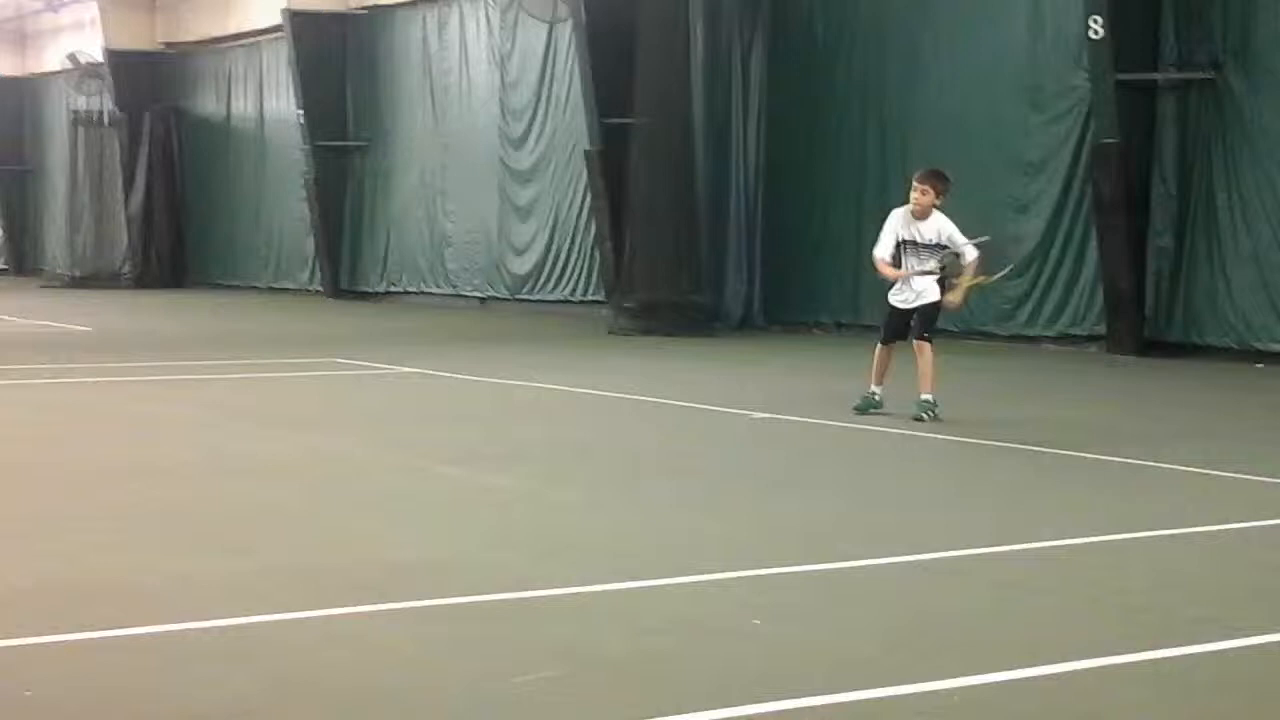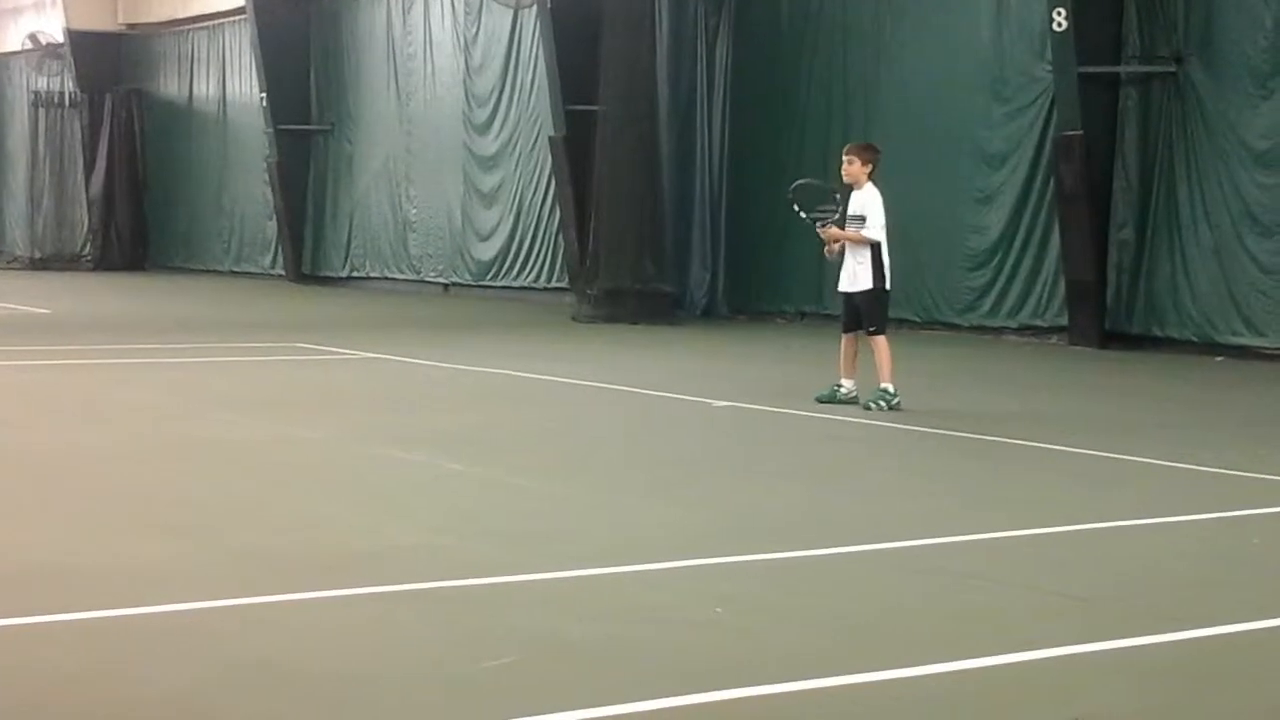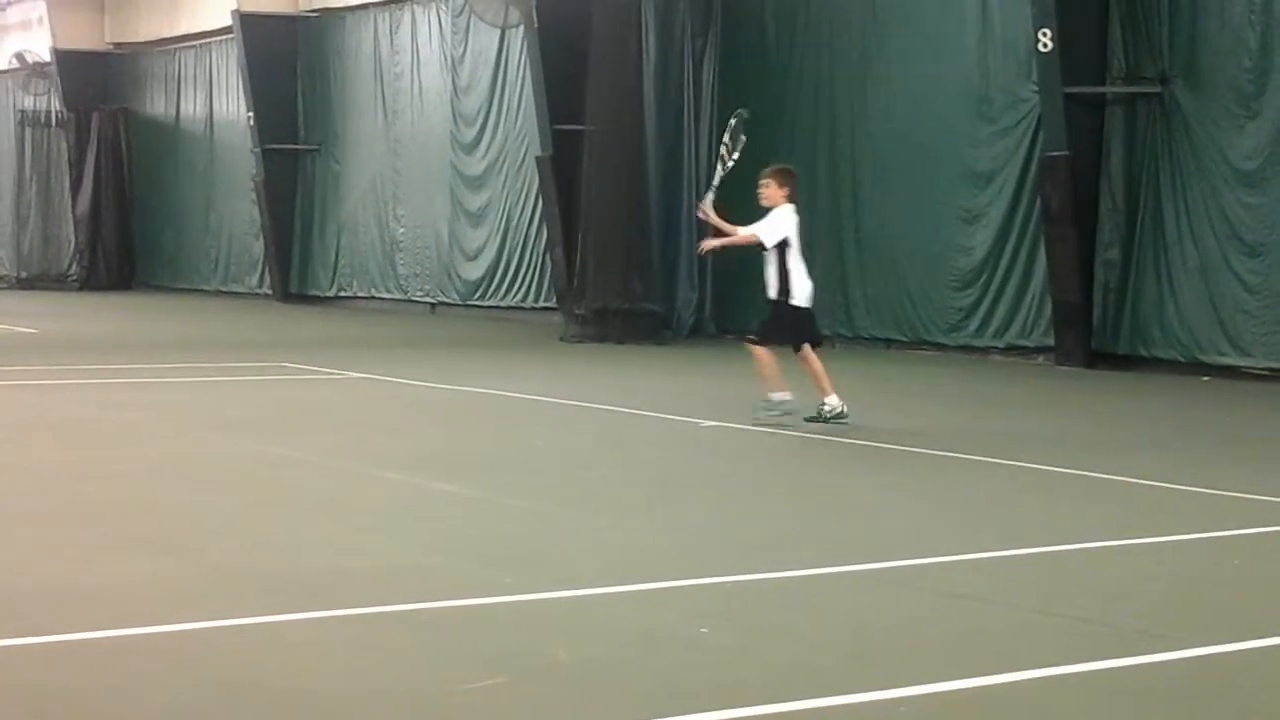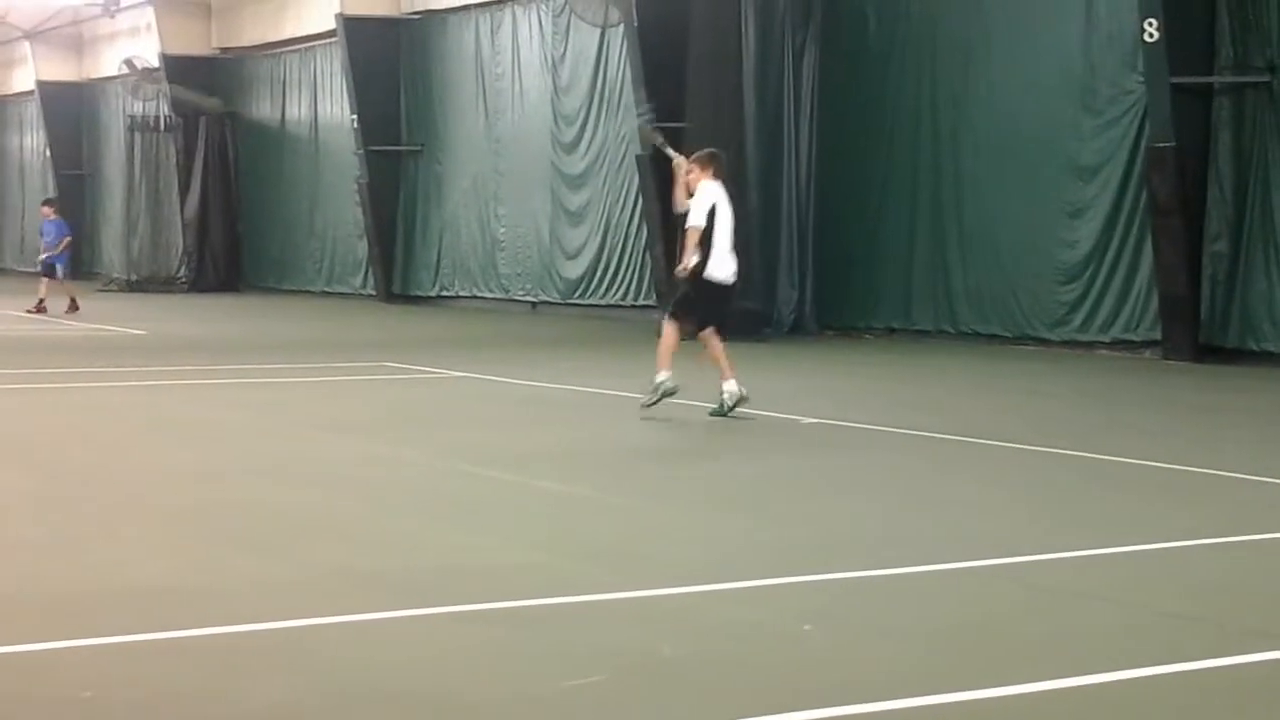
dt=1s
person 1, frame 1
left shoulder: (943, 224)
right shoulder: (897, 217)
left elbow: (971, 256)
right elbow: (880, 256)
left wrist: (959, 290)
right wrist: (888, 270)
left hip: (929, 294)
right hip: (901, 293)
left knee: (921, 342)
right knee: (885, 342)
left ankle: (927, 400)
right ankle: (874, 393)
person 1, frame 2
left shoulder: (871, 196)
right shoulder: (854, 195)
left elbow: (872, 235)
left wrist: (840, 235)
right wrist: (838, 246)
left hip: (871, 279)
right hip: (851, 277)
left knee: (875, 333)
right knee: (848, 332)
left ankle: (888, 391)
right ankle: (846, 387)
person 1, frame 3
left shoulder: (783, 216)
right shoulder: (775, 218)
left elbow: (754, 237)
right elbow: (740, 233)
left wrist: (718, 242)
right wrist: (713, 219)
left hip: (788, 296)
right hip: (792, 297)
left knee: (758, 345)
right knee: (804, 350)
left ankle: (780, 397)
right ankle: (833, 403)
person 1, frame 4
left shoulder: (707, 189)
right shoulder: (715, 193)
left elbow: (696, 224)
right elbow: (681, 206)
left wrist: (689, 257)
right wrist: (679, 175)
left hip: (708, 273)
right hip: (723, 276)
left knee: (672, 321)
right knee: (709, 333)
left ankle: (664, 379)
right ankle: (731, 390)
